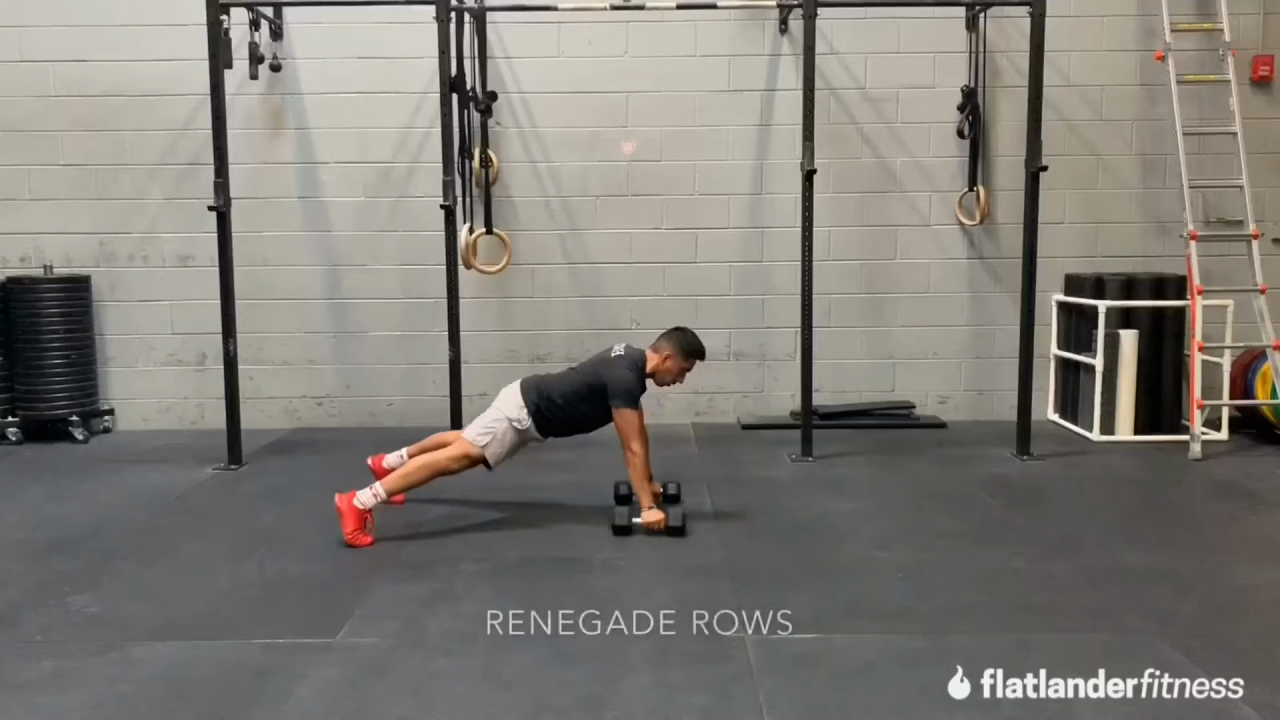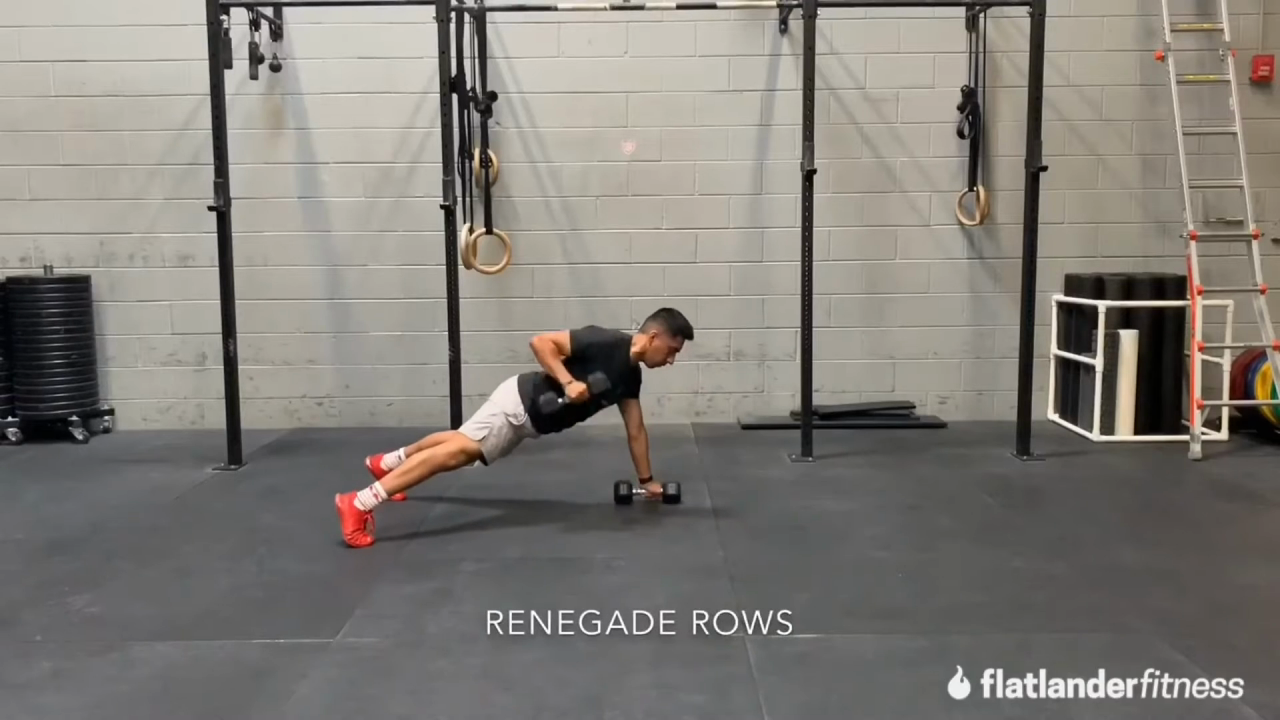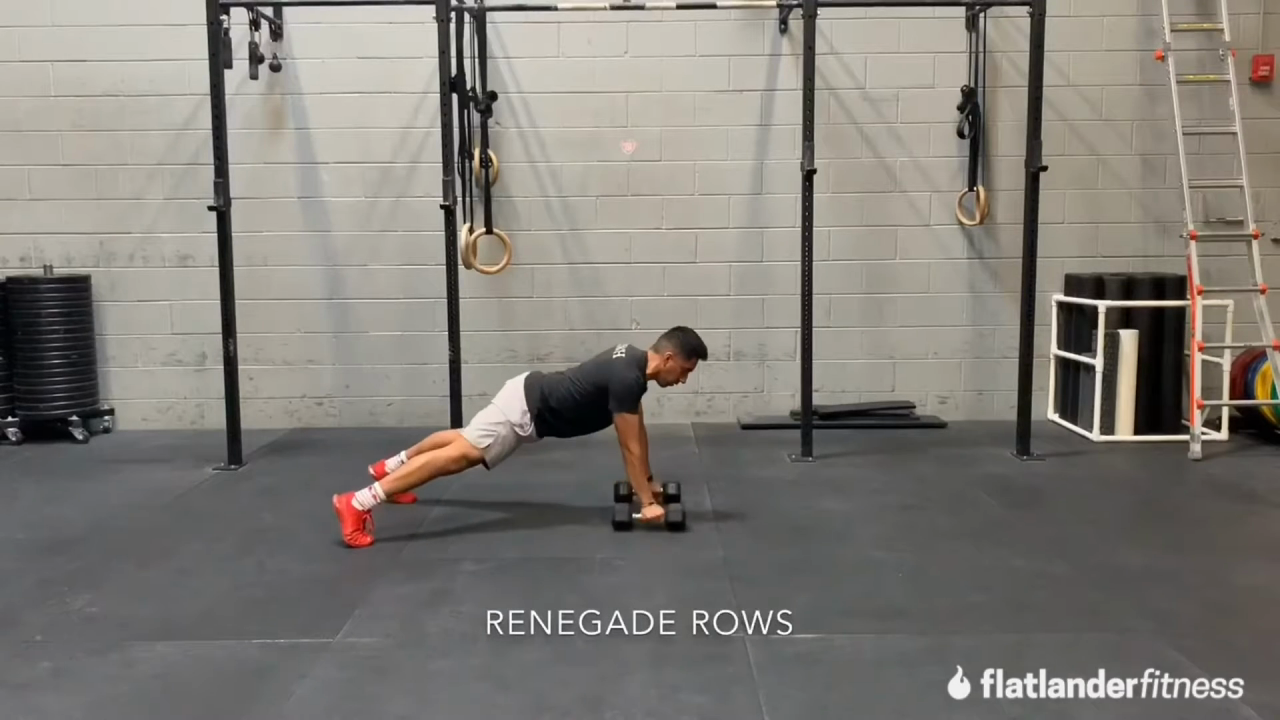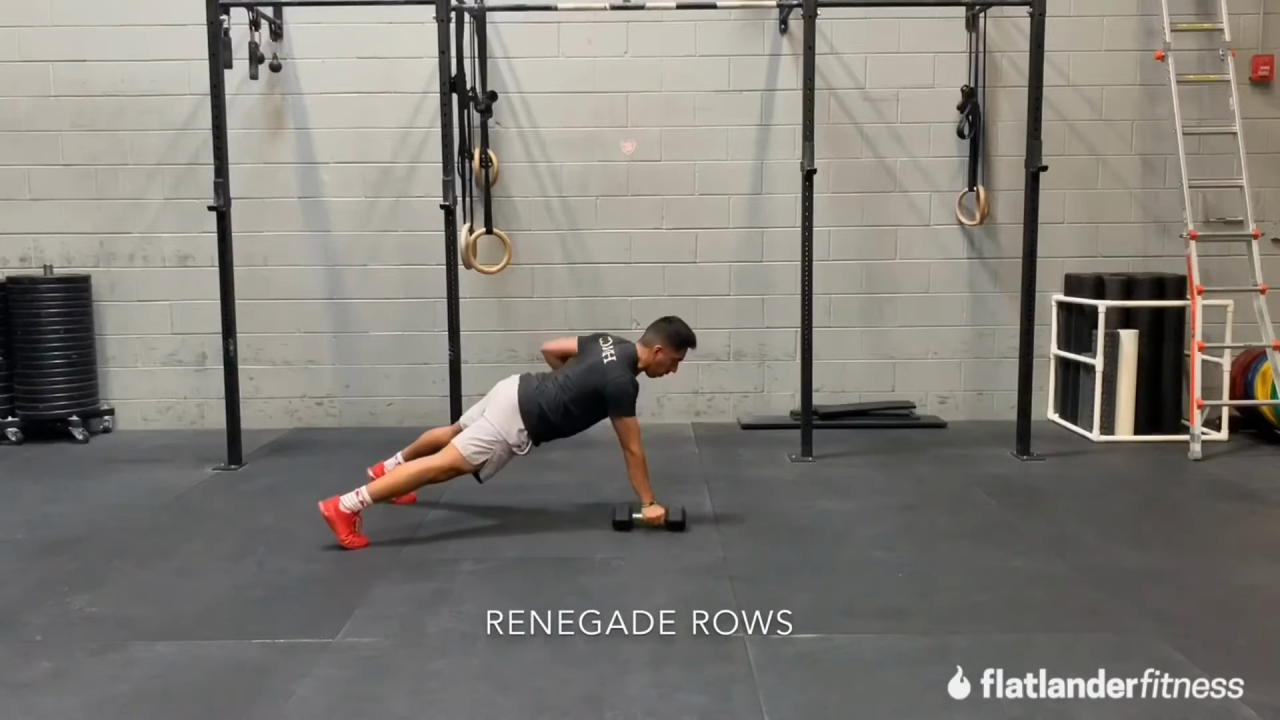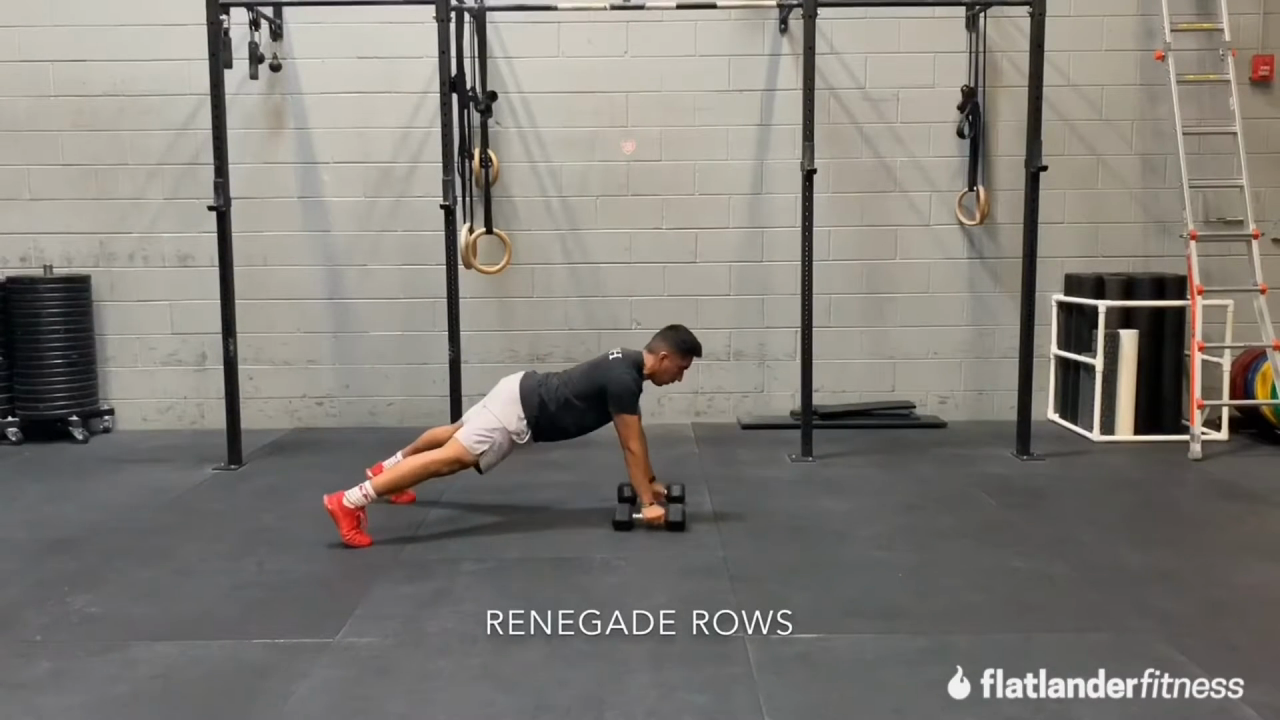
dt=0.7s
person 1, frame 1
left shoulder: (632, 362)
right shoulder: (625, 377)
left elbow: (638, 431)
right elbow: (632, 446)
left wrist: (649, 482)
right wrist: (647, 506)
left hip: (532, 404)
right hip: (526, 409)
left knee: (466, 441)
right knee: (460, 455)
left ankle: (389, 462)
right ankle: (359, 502)
person 1, frame 2
left shoulder: (631, 372)
right shoulder: (605, 341)
left elbow: (635, 429)
right elbow: (541, 342)
left wrist: (647, 480)
right wrist: (569, 384)
left hip: (533, 416)
right hip: (521, 402)
left knee: (460, 441)
right knee: (457, 451)
left ankle: (386, 462)
right ankle: (359, 503)
person 1, frame 3
left shoulder: (634, 363)
right shoulder: (627, 378)
left elbow: (639, 429)
right elbow: (630, 446)
left wrist: (649, 481)
right wrist: (647, 502)
left hip: (529, 395)
right hip: (525, 409)
left knee: (462, 438)
right knee: (457, 456)
left ankle: (390, 467)
right ankle: (359, 503)
person 1, frame 4
left shoulder: (611, 342)
right shoulder: (620, 382)
left elbow: (550, 348)
right elbow: (633, 449)
right wrist: (649, 503)
left hip: (516, 390)
right hip: (520, 418)
left knee: (454, 433)
right knee: (447, 464)
left ankle: (387, 468)
right ankle: (346, 506)
person 1, frame 5
left shoulder: (628, 364)
right shoulder: (625, 380)
left elbow: (636, 432)
right elbow: (631, 446)
left wrist: (651, 481)
right wrist: (647, 502)
left hip: (520, 389)
right hip: (521, 411)
left knee: (454, 432)
right knee: (449, 458)
left ankle: (388, 467)
right ankle: (350, 501)
